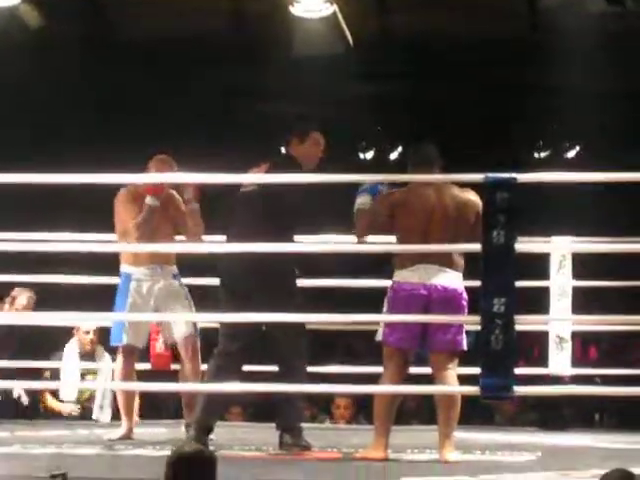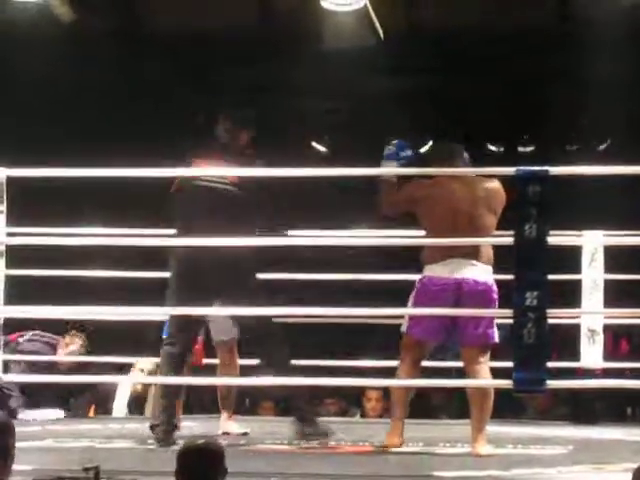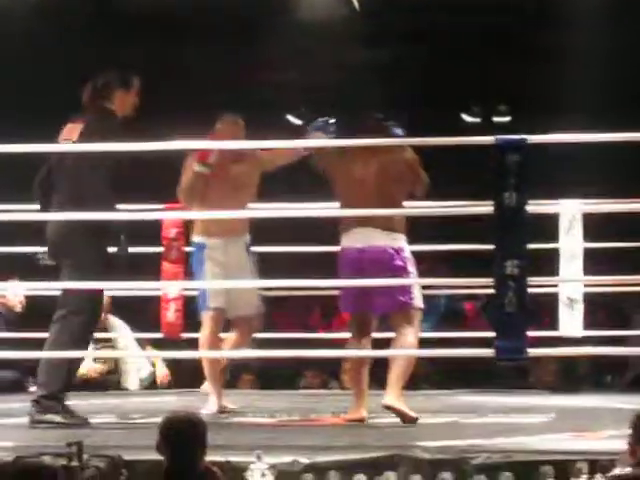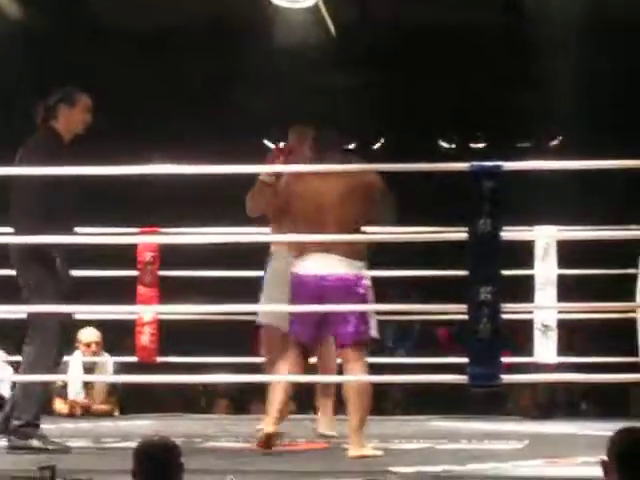
dt=0.7s
person 1, frame 1
left shoulder: (256, 173)
right shoulder: (287, 177)
right elbow: (299, 220)
left hip: (236, 269)
right hip: (270, 271)
left knee: (228, 352)
right knee: (291, 351)
left ankle: (200, 430)
right ankle: (290, 432)
person 1, frame 2
left shoulder: (195, 166)
right shoulder: (252, 167)
left elbow: (179, 215)
left hip: (190, 263)
right hip: (232, 264)
left knee: (176, 344)
right knee: (270, 342)
left ankle: (163, 425)
right ankle: (304, 418)
person 1, frame 3
left shoulder: (76, 125)
right shoulder: (107, 128)
left elbow: (44, 180)
right elbow: (97, 187)
left wrist: (51, 219)
right wrist: (117, 229)
left hip: (63, 224)
right hip: (82, 229)
left knee: (76, 313)
right knee: (74, 314)
left ankle: (50, 396)
right ankle: (47, 400)
person 1, frame 4
left shoulder: (52, 149)
right shoulder: (41, 148)
left wrist: (59, 253)
right wrist: (53, 252)
left hip: (45, 256)
right hip: (37, 255)
left knee: (42, 339)
right knee: (42, 340)
person 2, frame 1
left shoulder: (397, 197)
right shoulder: (468, 200)
left elbow: (362, 231)
right elbow: (475, 240)
left wrist: (364, 199)
left hip: (409, 283)
right hip: (449, 284)
left knee: (393, 366)
right knee: (445, 367)
left ankle: (379, 444)
right ankle: (446, 446)
person 2, frame 2
left shoulder: (423, 189)
right shoulder: (494, 189)
left elbow: (387, 205)
left wrist: (390, 168)
left hip: (438, 277)
right hip: (479, 278)
left knee: (411, 355)
right knee: (477, 361)
left ankle: (396, 431)
right ankle: (479, 439)
person 2, frame 3
left shoulder: (340, 161)
right shoulder: (402, 158)
left elbow: (319, 154)
right elbow: (421, 188)
left wrist: (318, 136)
left hip: (351, 247)
right hip: (388, 246)
left knee: (360, 329)
right knee: (407, 323)
left ankle: (358, 404)
right ankle: (394, 391)
person 2, frame 4
left shoulder: (293, 183)
right shoulder: (366, 181)
left elbow: (280, 215)
right elbow: (384, 216)
left hip: (306, 272)
right hip: (346, 273)
left knee: (294, 350)
right knee: (354, 357)
left ankle: (271, 421)
right ankle: (356, 441)
person 3, frame 1
left shoulder: (172, 198)
right shoulder: (128, 195)
left elbow: (195, 237)
right elbow: (138, 233)
left wrist: (190, 199)
right wrist: (153, 198)
left hip: (168, 277)
right hip: (136, 279)
left knee: (190, 345)
right knee: (126, 350)
left ankle: (191, 417)
right ankle: (127, 424)
person 3, frame 2
left shoulder: (233, 191)
right shoulder: (189, 186)
left elbow: (250, 228)
right elbow: (188, 221)
left wrist: (251, 190)
right wrist: (207, 184)
left hip: (222, 271)
right hip: (190, 269)
left knee: (229, 346)
right knee: (178, 344)
left ankle: (227, 417)
right ankle: (172, 415)
person 3, frame 3
left shoulder: (252, 160)
right shoulder: (196, 159)
left elbow: (290, 154)
right elbow: (185, 200)
right wrist: (202, 164)
left hip: (239, 247)
right hip: (208, 247)
left knee: (248, 322)
right knee: (212, 317)
left ankle: (212, 383)
right ankle: (214, 394)
person 3, frame 4
right shoulder: (278, 177)
right elbow: (253, 209)
right wrist: (270, 172)
right hip: (281, 259)
left knee: (323, 337)
right knee: (270, 333)
left ankle: (325, 414)
